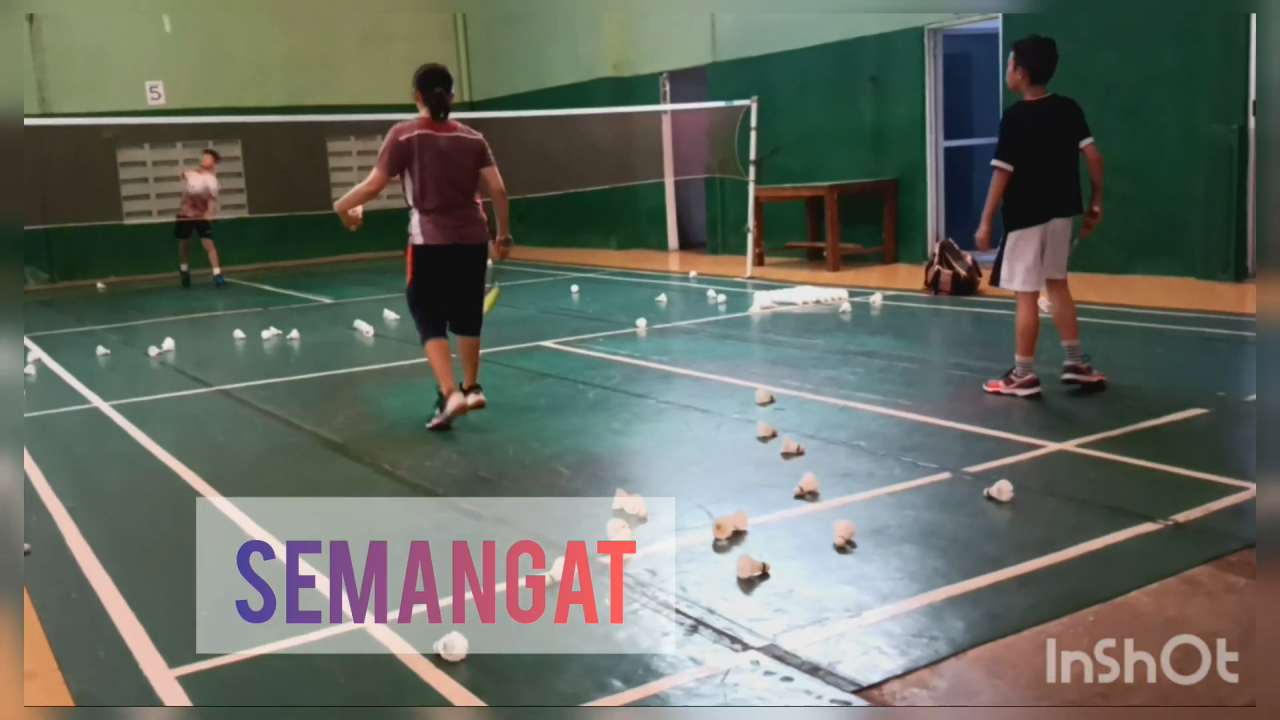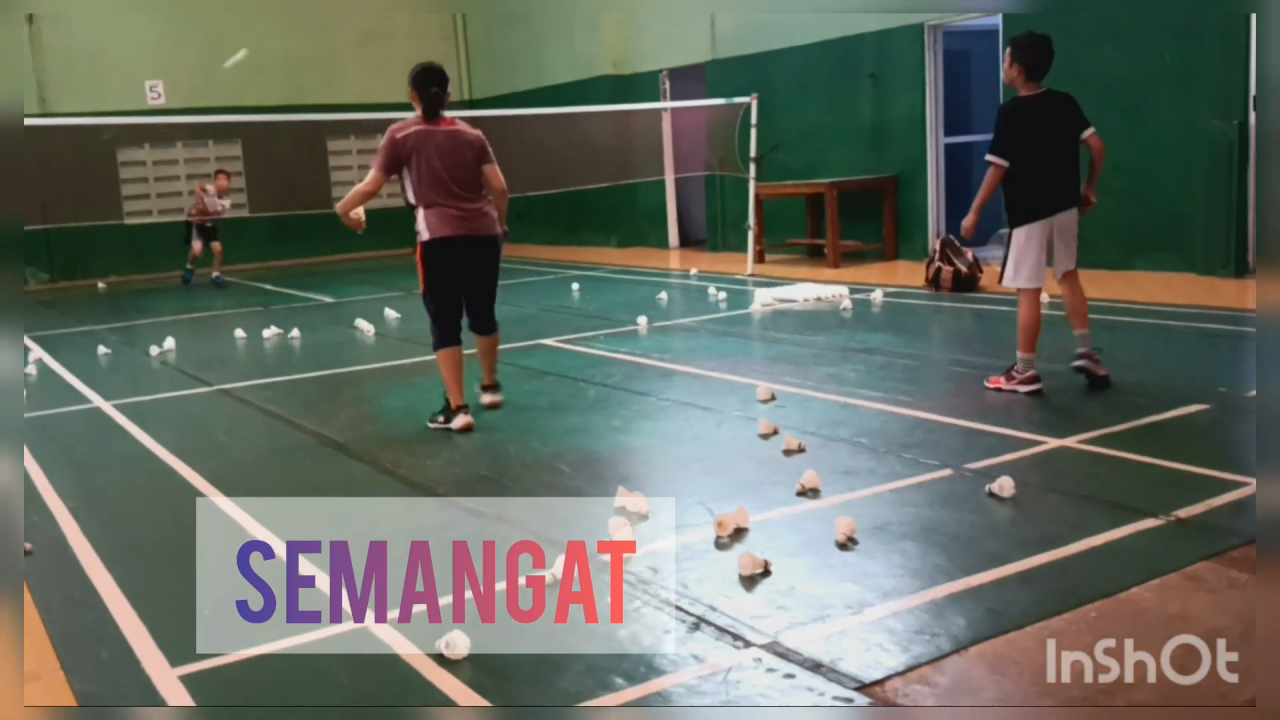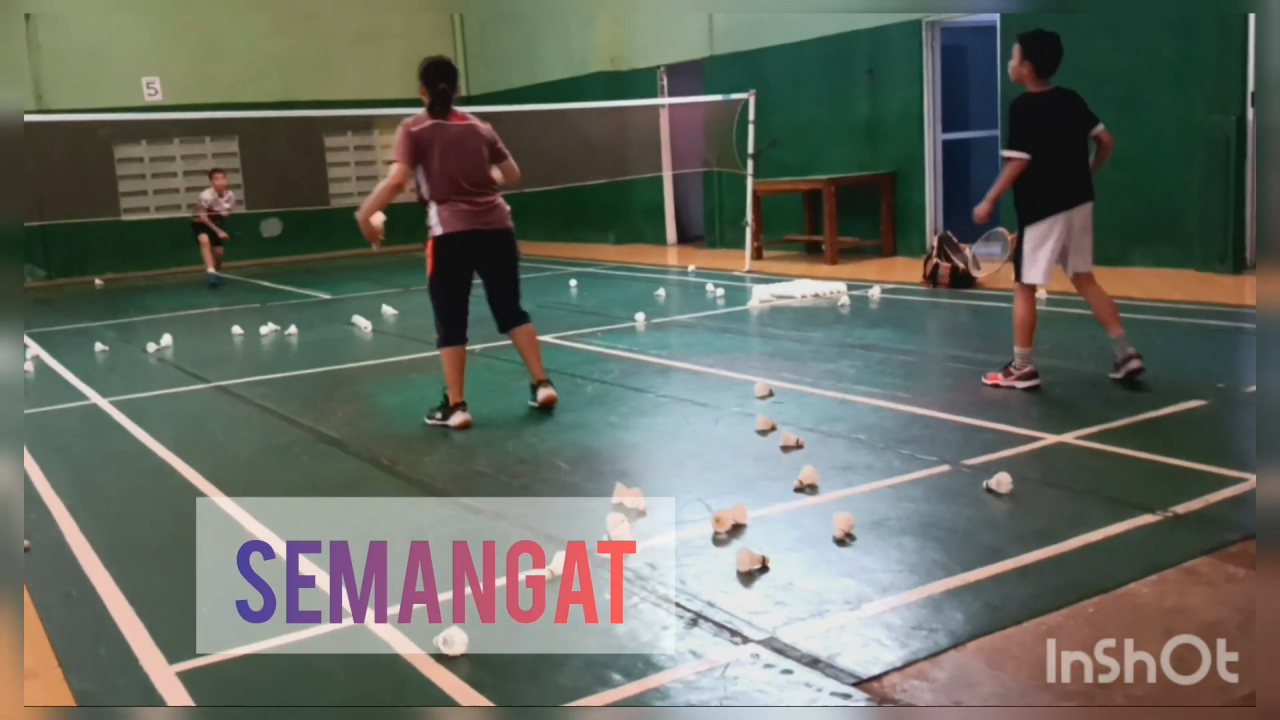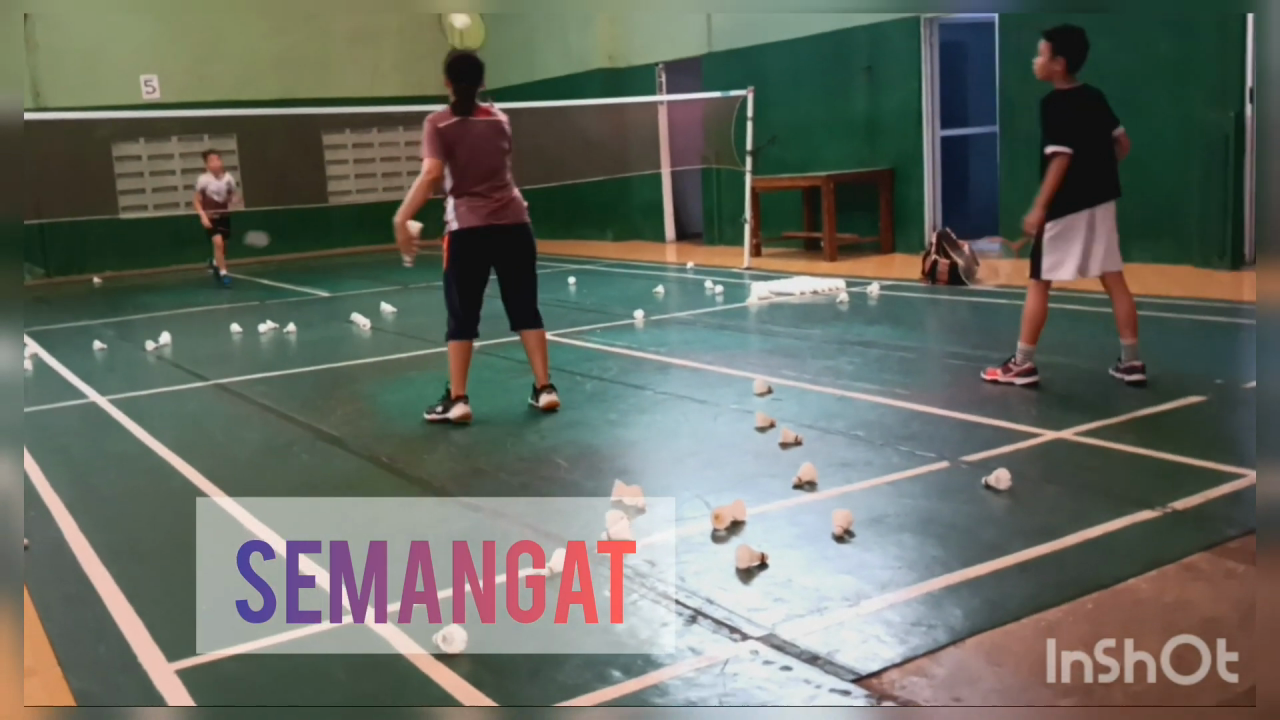
dt=0.2s
person 1, frame 1
left shoulder: (404, 135)
right shoulder: (472, 138)
left elbow: (374, 184)
right elbow: (498, 189)
left wrist: (342, 205)
right wrist: (503, 232)
left hip: (430, 242)
right hip: (472, 239)
left knee: (430, 320)
right knee: (468, 316)
left ankle: (450, 395)
right ankle: (471, 388)
person 1, frame 2
left shoulder: (402, 135)
right shoulder: (470, 134)
left elbow: (371, 185)
right elbow: (499, 186)
left wrist: (344, 208)
right wrist: (499, 224)
left hip: (439, 238)
right hip: (482, 234)
left knee: (445, 323)
right knee: (483, 314)
left ankle: (457, 409)
right ankle: (490, 386)
person 1, frame 3
left shoulder: (413, 129)
right shoulder: (478, 127)
left elbow: (396, 179)
right elbow: (512, 174)
left wrist: (365, 213)
left hip: (450, 233)
right hip: (497, 228)
left knee: (450, 321)
right knee: (510, 309)
left ankle: (455, 406)
right ankle: (541, 383)
person 1, frame 4
left shoulder: (438, 123)
right shoulder: (498, 118)
left elbow: (431, 174)
left wrist: (402, 218)
left hip: (468, 228)
right hip: (514, 223)
left knee: (462, 316)
right knee: (524, 308)
left ankle: (456, 399)
right ankle: (544, 388)
person 2, frame 1
left shoulder: (1015, 117)
right shoulder: (1069, 109)
left elbow: (1002, 173)
right elbow: (1095, 157)
left wrist: (985, 222)
right wrist: (1095, 203)
left hip: (1025, 217)
right hip: (1063, 211)
left knee: (1026, 294)
right knee: (1057, 284)
left ankle: (1024, 376)
right ankle: (1074, 361)
person 2, frame 2
left shoulder: (1011, 113)
right shoulder: (1065, 103)
left elbow: (998, 169)
right elbow: (1097, 147)
left wrist: (974, 212)
right wrist: (1089, 188)
left hip: (1030, 212)
right hip: (1066, 206)
left knee: (1028, 291)
right knee: (1068, 276)
left ankle: (1024, 372)
right ankle: (1085, 351)
person 2, frame 3
left shoulder: (1022, 107)
right shoulder: (1072, 100)
left elbow: (1018, 162)
right elbow: (1106, 142)
left wrist: (989, 202)
left hip: (1041, 209)
right hip: (1078, 203)
left knee: (1024, 287)
right knee: (1085, 280)
left ankle: (1022, 367)
right ankle: (1126, 354)
person 2, frame 4
left shoulder: (1053, 103)
right shoulder: (1095, 98)
left elbow: (1060, 158)
right elbow: (1123, 143)
left wrist: (1038, 207)
left hip: (1067, 207)
right hip: (1103, 201)
left knee: (1039, 284)
right knee: (1114, 280)
left ankle: (1022, 363)
right ankle: (1131, 361)
